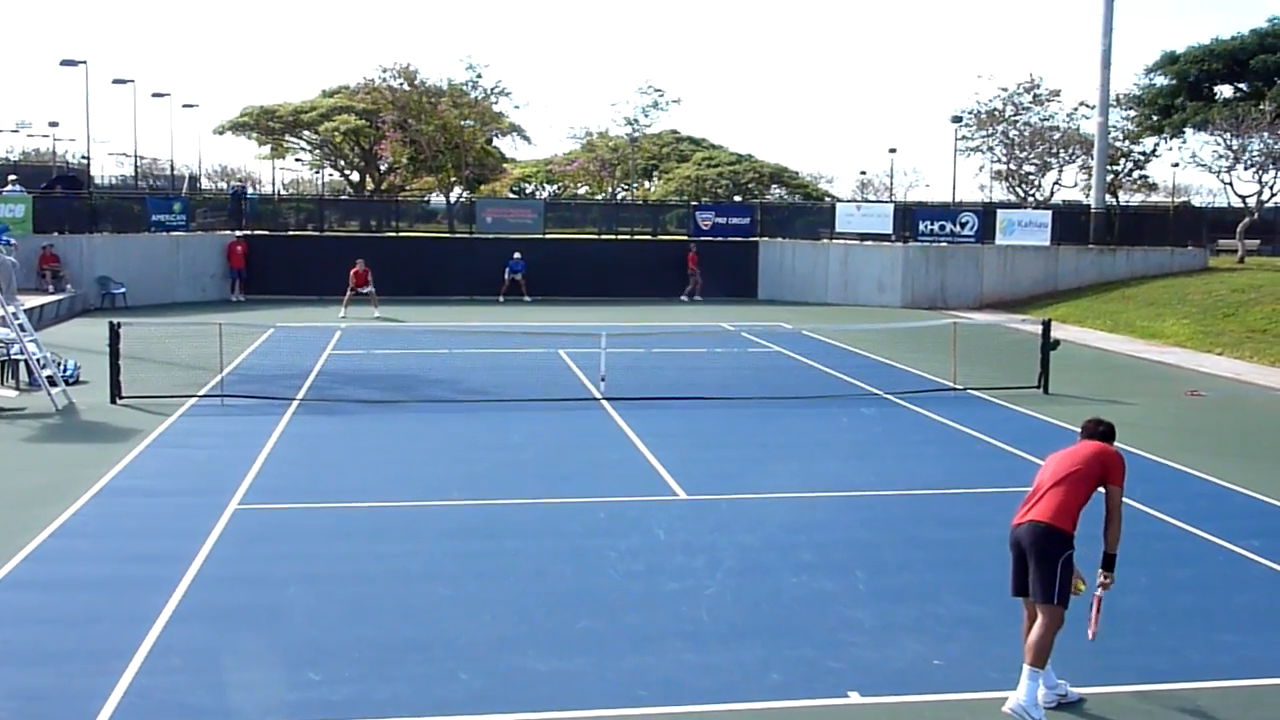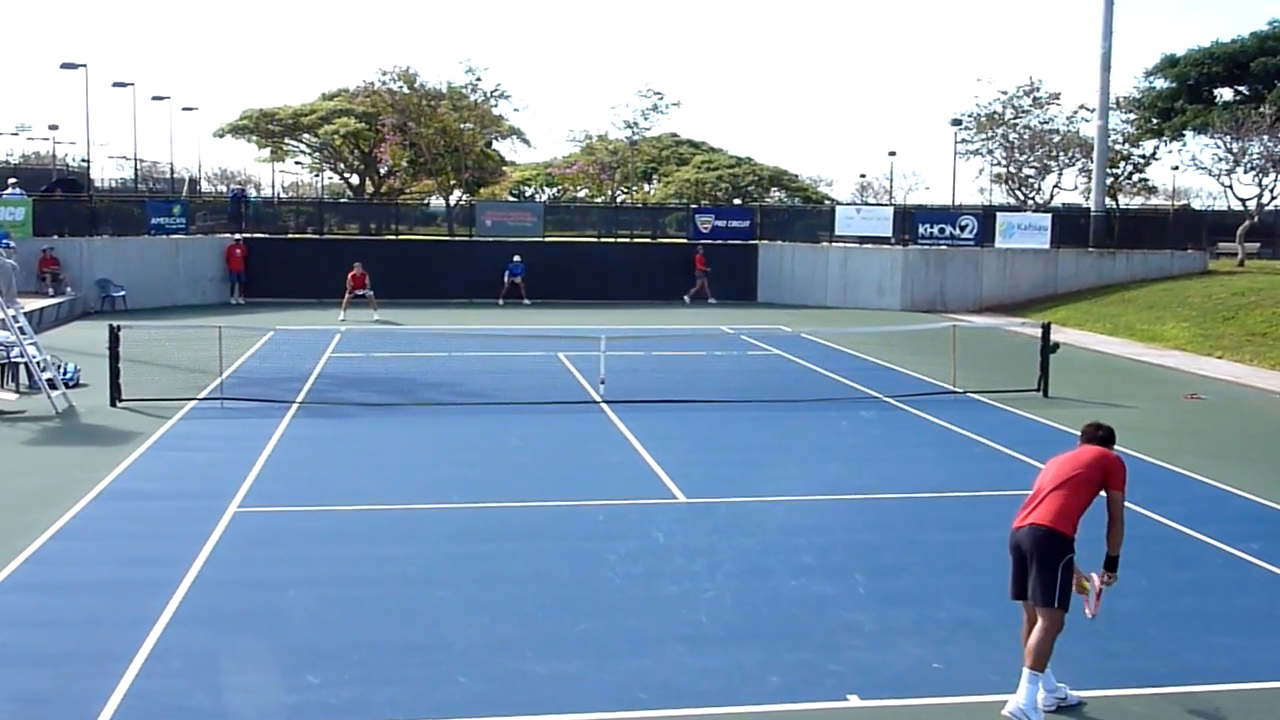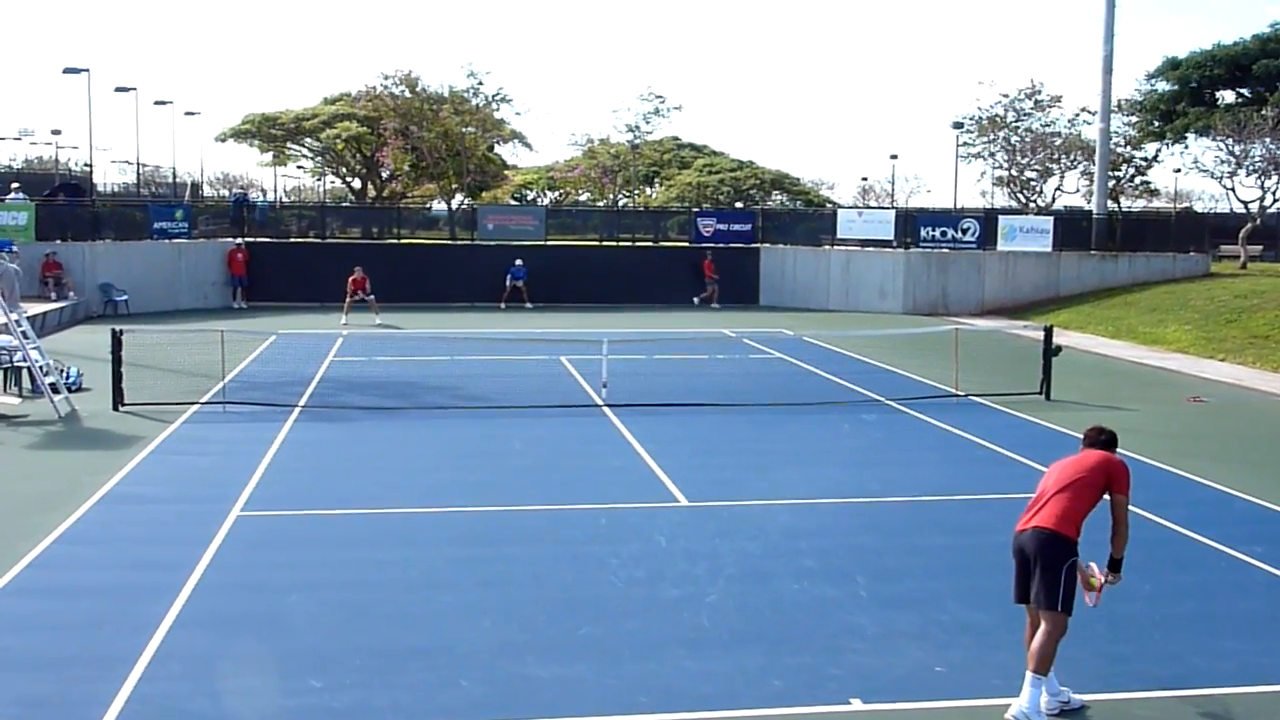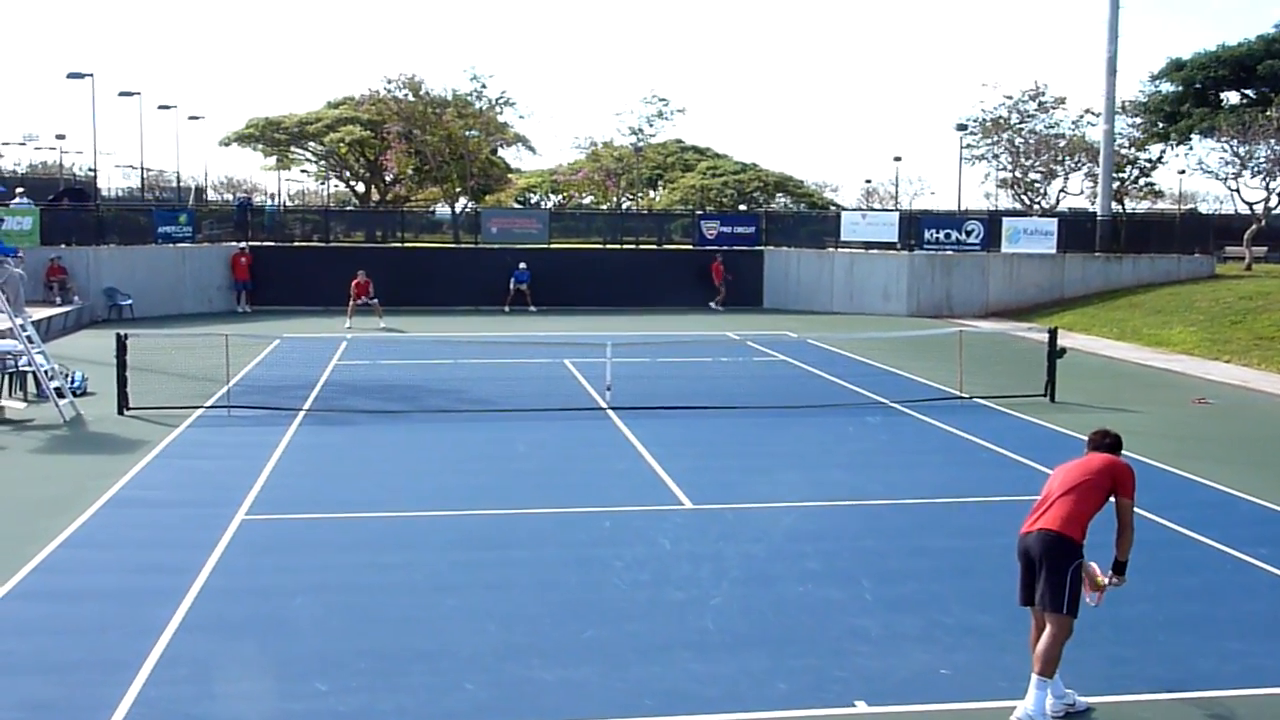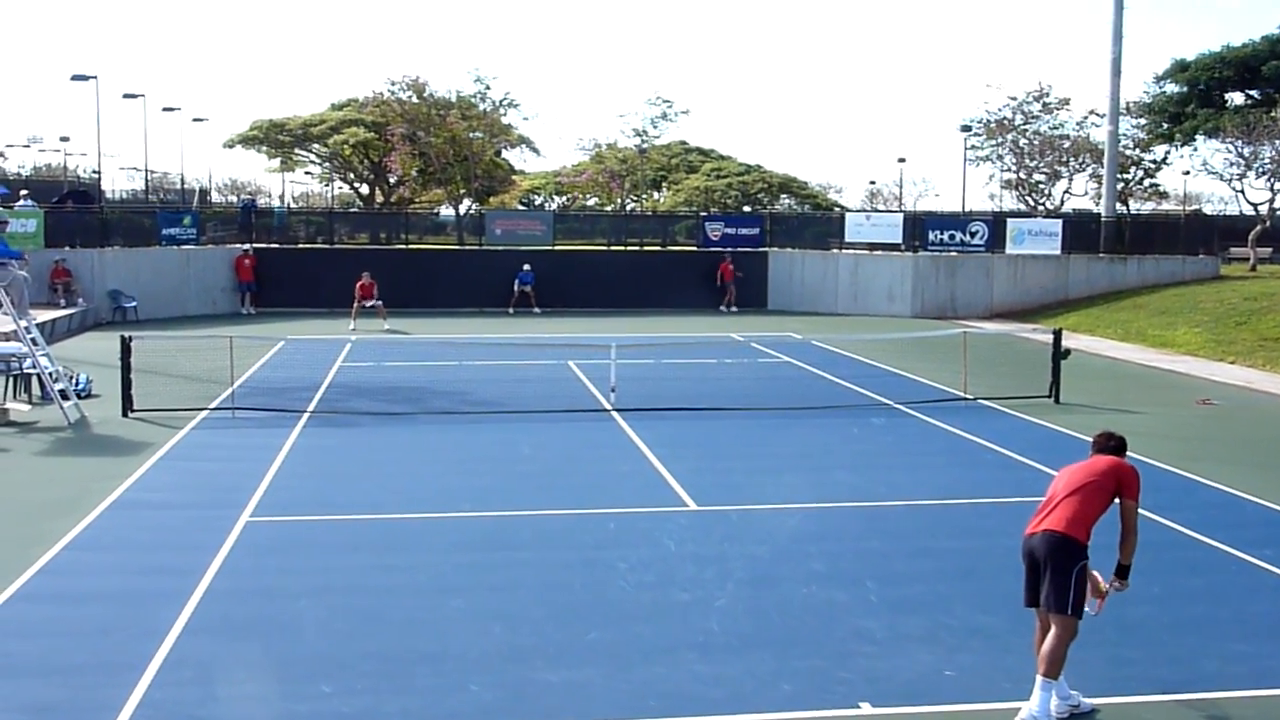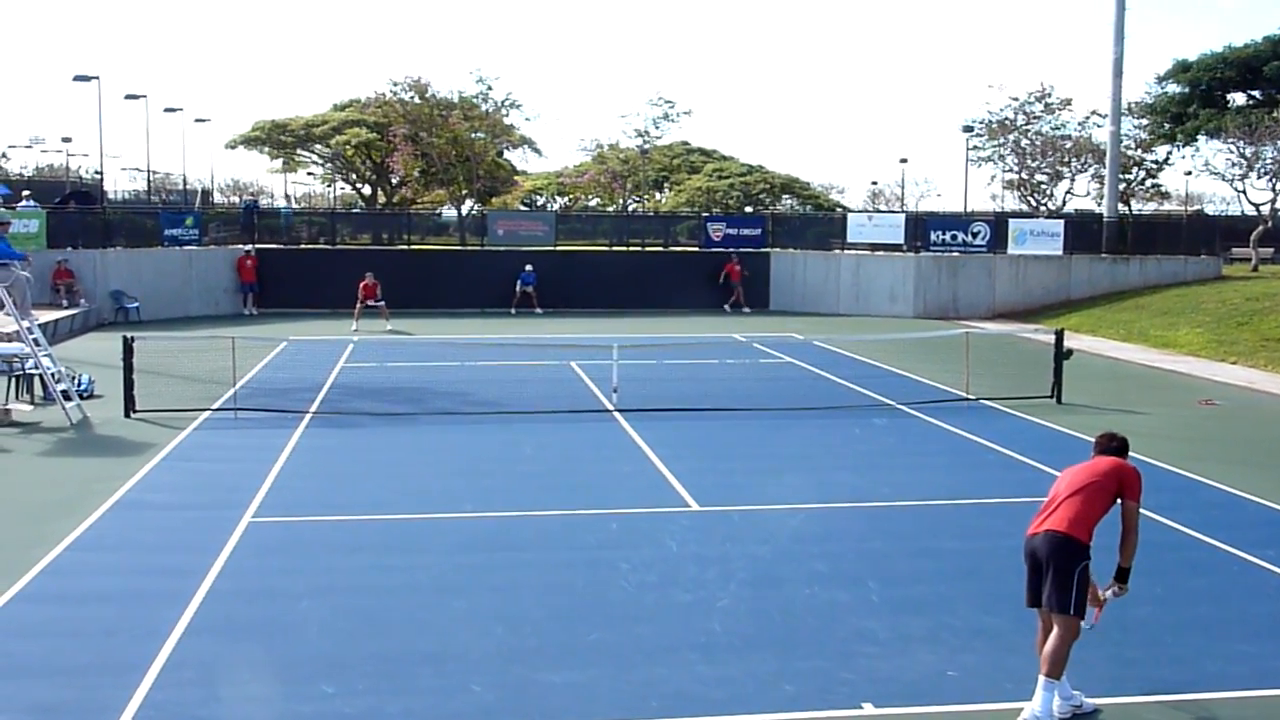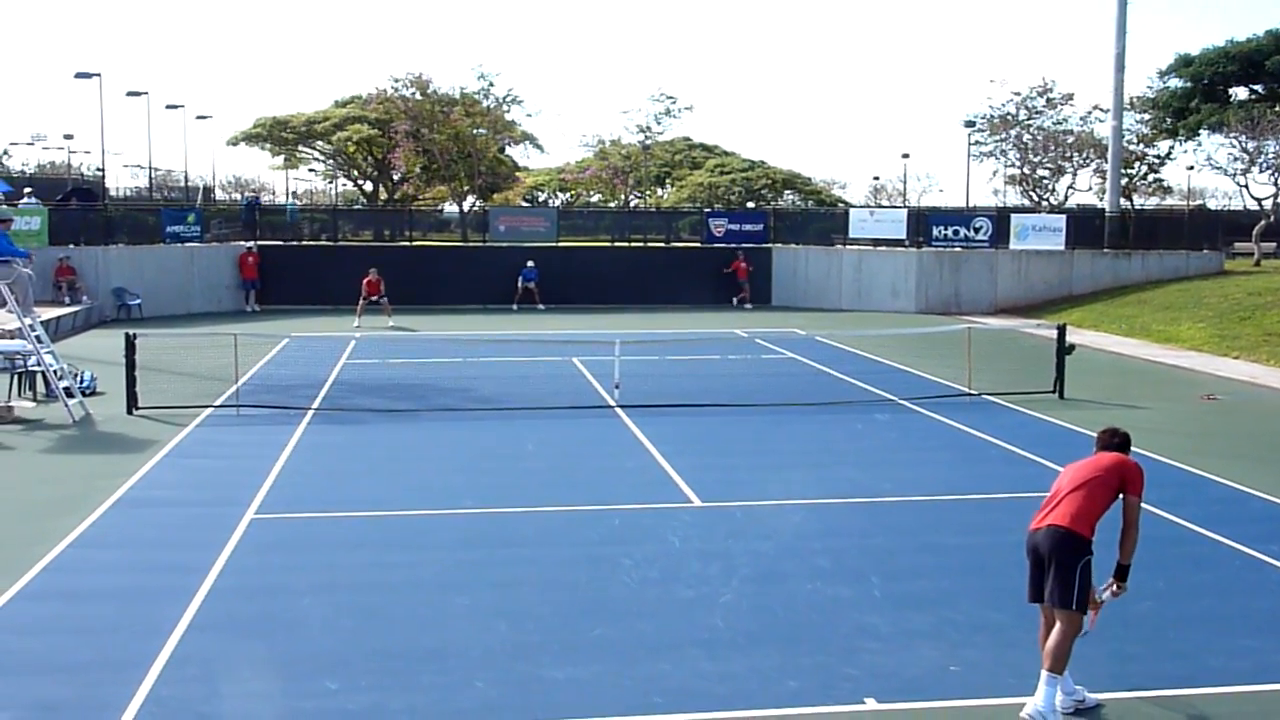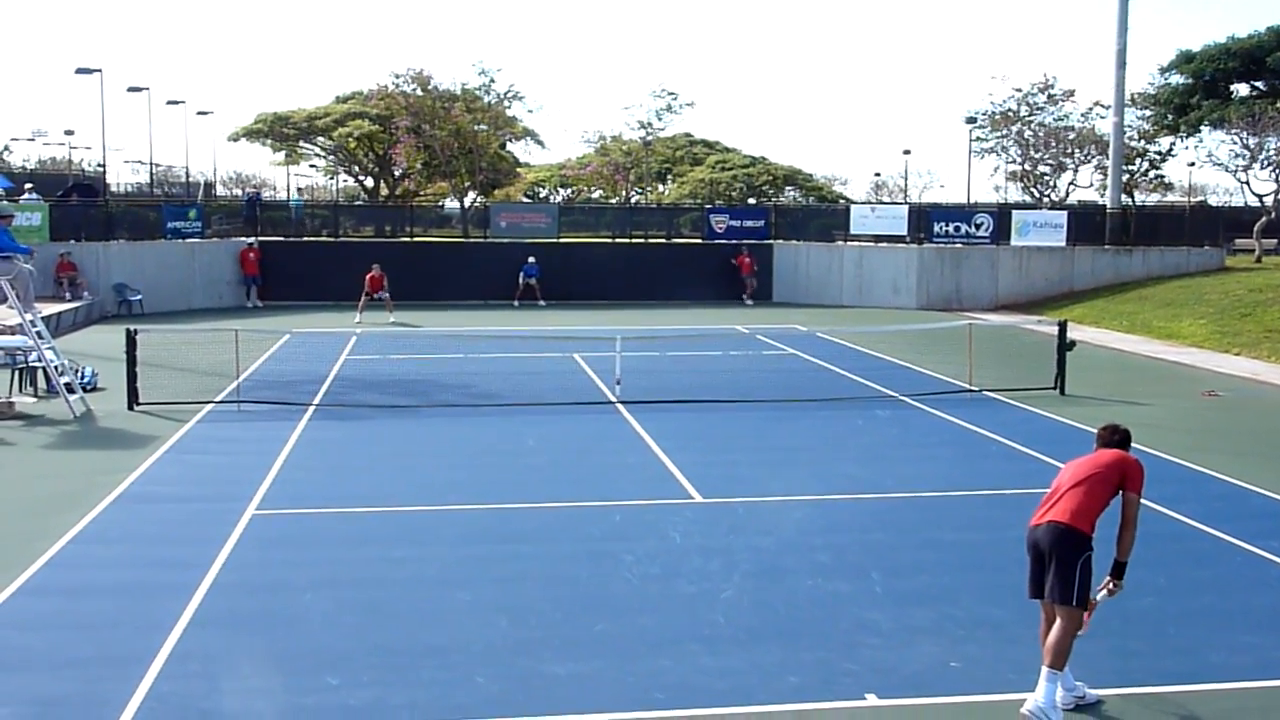
dt=0.1s
person 1, frame 1
left shoulder: (1059, 455)
right shoulder: (1111, 456)
right elbow: (1113, 516)
left wrist: (1068, 568)
right wrist: (1108, 565)
left hip: (1020, 527)
right hip: (1048, 531)
left knee: (1033, 612)
right knee: (1050, 616)
left ankle: (1048, 687)
person 1, frame 2
left shoulder: (1059, 459)
right shoulder: (1112, 461)
right elbow: (1116, 521)
left wrist: (1073, 571)
right wrist: (1111, 566)
left hip: (1020, 531)
right hip: (1049, 535)
left knee: (1033, 615)
right knee: (1050, 621)
left ankle: (1048, 690)
person 1, frame 3
left shoulder: (1062, 463)
right shoulder: (1116, 465)
right elbow: (1120, 524)
left wrist: (1079, 569)
right wrist: (1115, 566)
left hip: (1023, 534)
right hip: (1052, 538)
left knee: (1036, 619)
right knee: (1053, 624)
left ankle: (1051, 695)
person 1, frame 4
left shoulder: (1066, 467)
right shoulder: (1121, 468)
right elbow: (1126, 527)
left wrist: (1083, 570)
right wrist: (1119, 568)
left hip: (1028, 537)
right hip: (1058, 540)
left knee: (1041, 621)
right knee: (1059, 626)
person 1, frame 5
left shoulder: (1070, 469)
right shoulder: (1126, 470)
right elbow: (1129, 530)
left wrist: (1088, 579)
right wrist: (1122, 573)
left hip: (1032, 537)
right hip: (1062, 541)
left knee: (1046, 623)
right knee: (1063, 627)
person 1, frame 6
left shoulder: (1073, 470)
right shoulder: (1128, 472)
right elbow: (1129, 531)
left wrist: (1087, 585)
right wrist: (1122, 576)
left hip: (1034, 538)
right hip: (1065, 541)
left knee: (1048, 624)
right knee: (1066, 628)
person 1, frame 7
left shoulder: (1076, 466)
right shoulder: (1130, 467)
right elbow: (1130, 528)
left wrist: (1085, 587)
right wrist: (1121, 574)
left hip: (1036, 533)
right hip: (1067, 537)
left knee: (1050, 618)
right knee: (1069, 622)
left ankle: (1066, 693)
person 1, frame 8
left shoulder: (1077, 463)
right shoulder: (1131, 464)
right elbow: (1129, 524)
right wrist: (1118, 572)
left hip: (1037, 529)
right hip: (1068, 532)
left knee: (1052, 615)
right knee: (1069, 619)
left ankle: (1066, 690)
